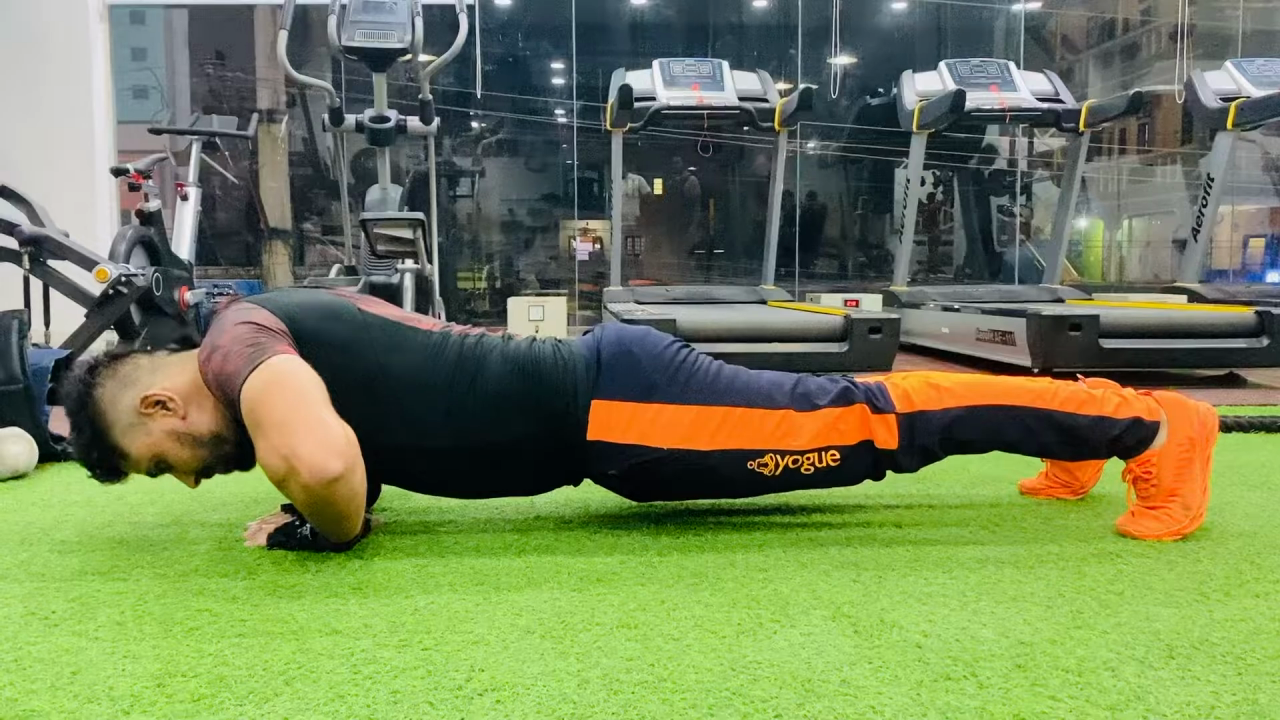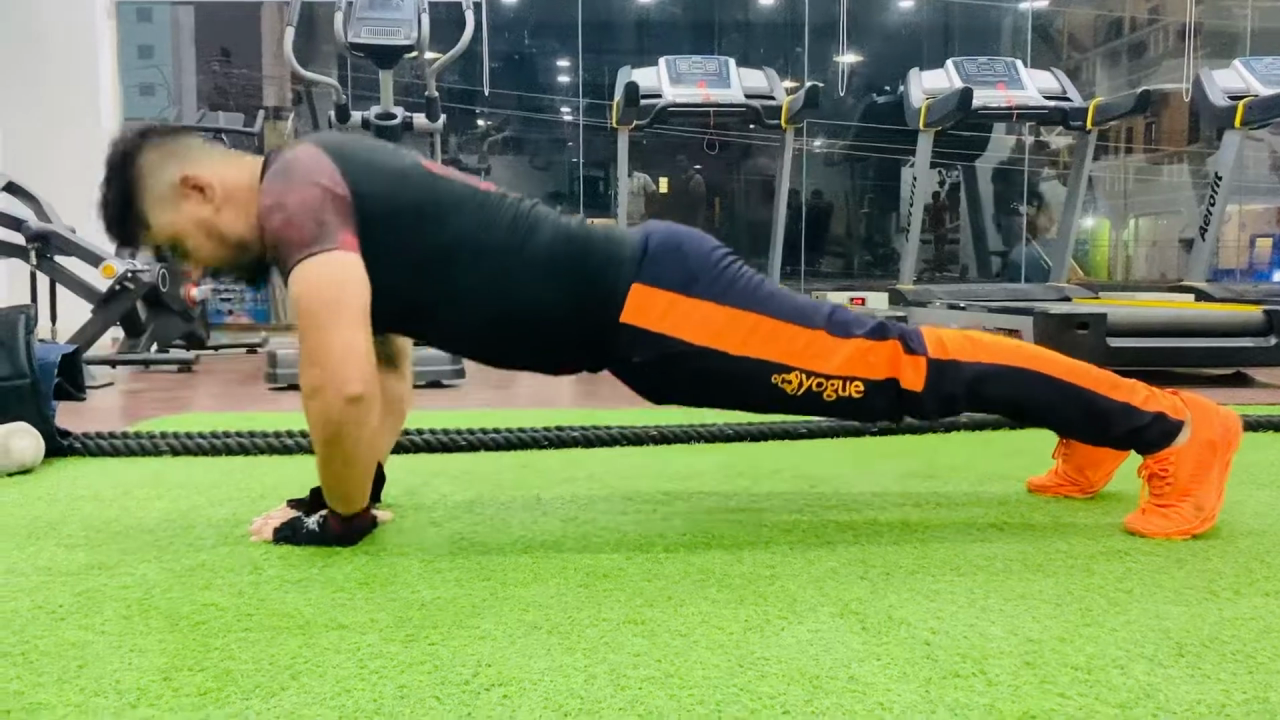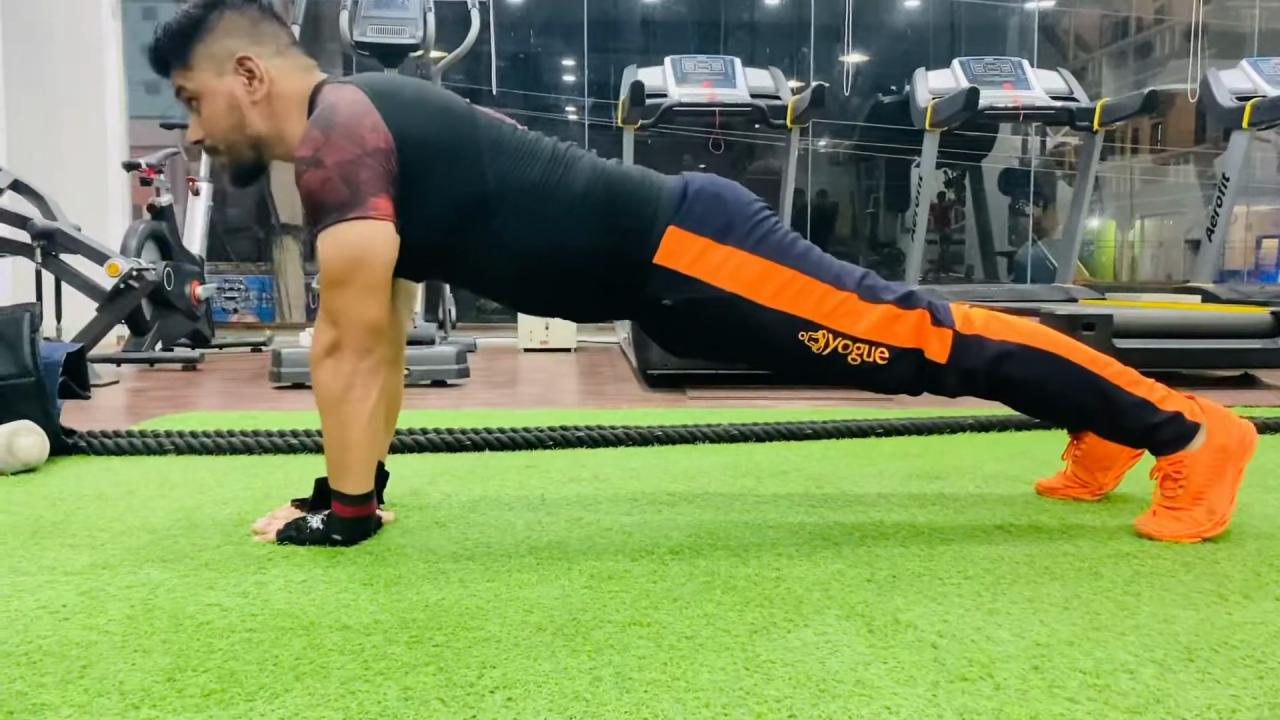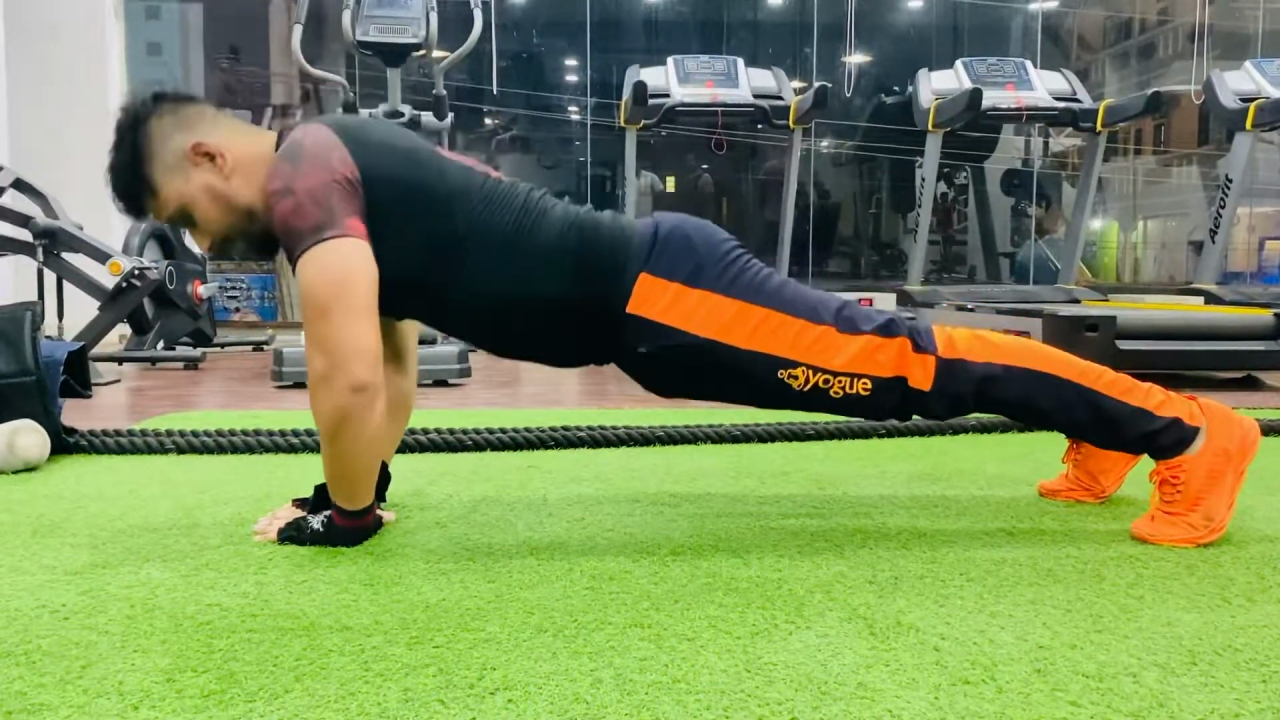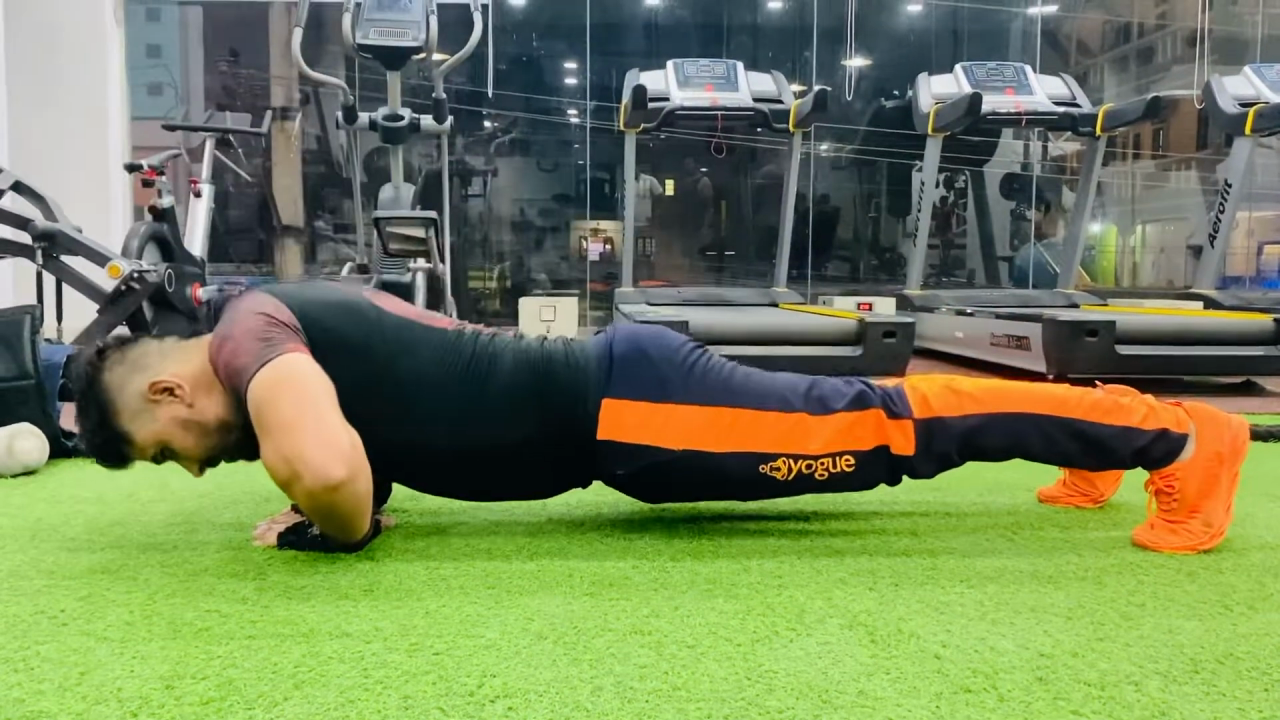
dt=0.5s
person 1, frame 1
left shoulder: (234, 346)
right shoulder: (276, 326)
left elbow: (321, 458)
left wrist: (332, 528)
right wrist: (344, 490)
left hip: (602, 414)
right hip: (595, 382)
left knee: (865, 427)
right knee: (832, 410)
left ankle: (1147, 424)
right ankle: (1073, 405)
person 1, frame 2
left shoulder: (291, 193)
right shoulder: (326, 179)
left elbow: (344, 384)
right elbow: (385, 357)
left wrist: (337, 509)
right wrist: (356, 479)
left hip: (650, 305)
right hip: (635, 303)
left knee: (890, 364)
right knee: (879, 363)
left ankle: (1167, 431)
right ankle: (1092, 417)
person 1, frame 3
left shoulder: (334, 135)
right shoulder: (358, 126)
left elbow: (347, 346)
right elbow: (380, 333)
left wrist: (344, 509)
right wrist: (360, 476)
left hip: (681, 252)
right hip: (666, 255)
left knee: (917, 340)
right knee: (902, 340)
left ankle: (1189, 435)
right ankle: (1104, 432)
person 1, frame 4
left shoulder: (299, 174)
right shoulder: (333, 169)
left elbow: (348, 371)
right elbow: (393, 338)
left wrist: (345, 507)
right wrist: (366, 474)
left hip: (656, 295)
right hip: (645, 290)
left knee: (904, 368)
right knee: (886, 363)
left ankle: (1188, 432)
right ankle: (1103, 444)
person 1, frame 5
left shoulder: (245, 334)
right shoulder: (294, 321)
left elbow: (323, 464)
left wrist: (342, 526)
right wrist: (359, 487)
left hip: (615, 413)
right hip: (610, 382)
left knee: (878, 433)
right knee: (850, 420)
left ankle: (1177, 438)
right ankle: (1101, 422)
